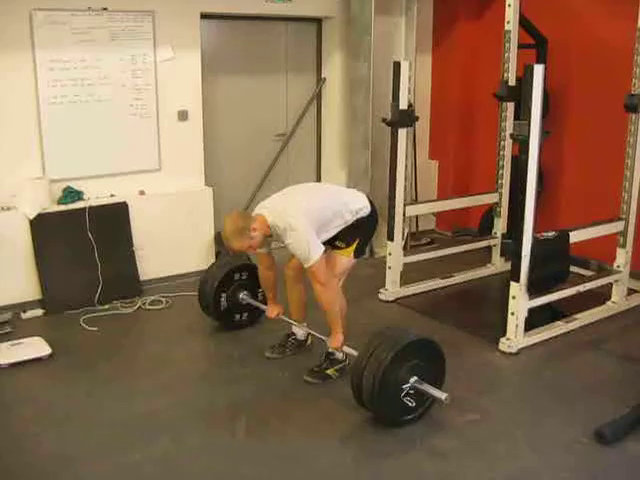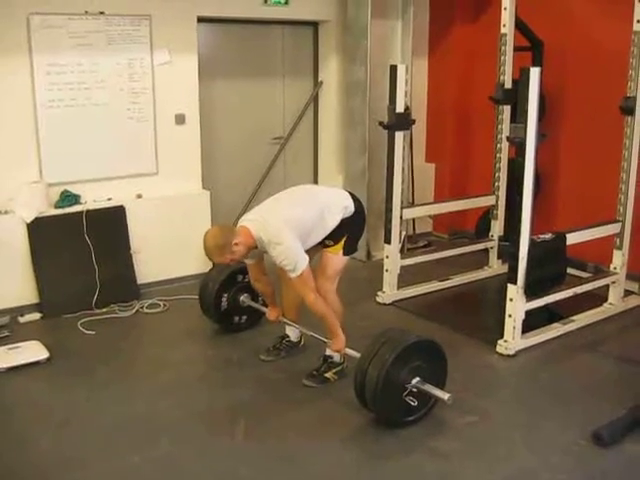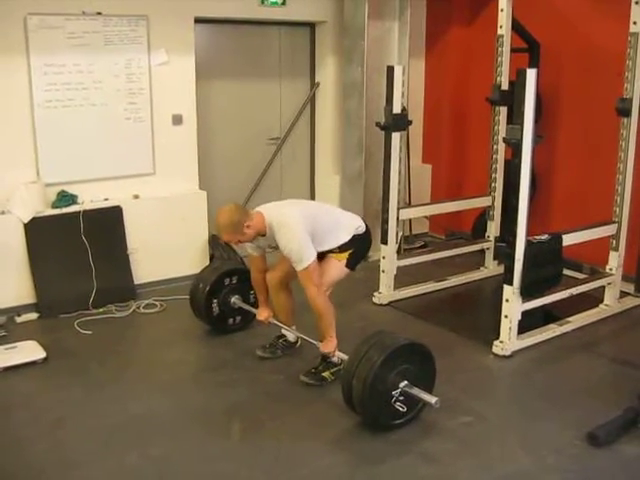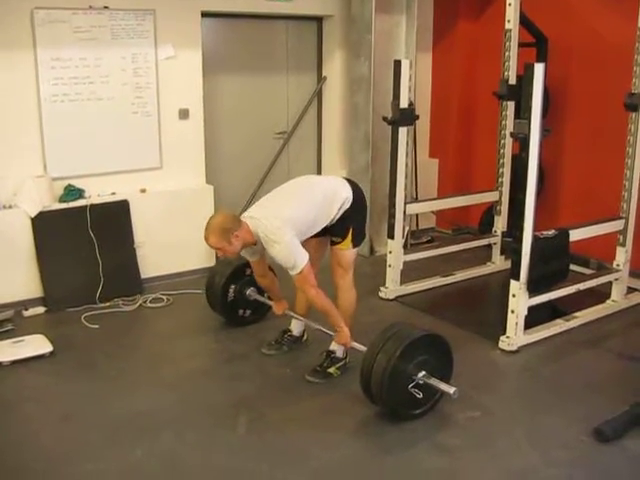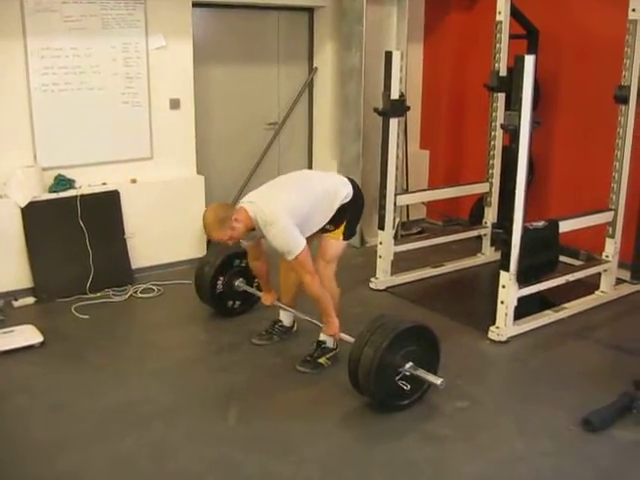
dt=1s
person 1, frame 1
left shoulder: (294, 230)
right shoulder: (257, 220)
left elbow: (321, 284)
right elbow: (266, 267)
left wrist: (337, 333)
right wrist: (272, 302)
left hip: (359, 215)
right hip: (334, 212)
left knee: (330, 281)
right knee: (292, 269)
left ankle: (337, 356)
right ankle: (299, 336)
person 1, frame 2
left shoulder: (279, 242)
right shoulder: (243, 233)
left elbow: (310, 294)
right elbow: (258, 277)
left wrist: (337, 335)
right wrist: (273, 306)
left hip: (346, 212)
right hip: (319, 209)
left knee: (324, 284)
right knee: (287, 274)
left ankle: (335, 360)
right ankle: (292, 337)
person 1, frame 3
left shoulder: (289, 231)
right shoulder: (252, 226)
left elbow: (313, 288)
right elbow: (258, 271)
left wrist: (330, 338)
right wrist: (263, 305)
left hip: (353, 235)
right hip: (322, 235)
left knee: (318, 289)
right knee: (274, 279)
left ankle: (331, 359)
right ankle: (289, 338)
person 1, frame 4
left shoulder: (277, 240)
right shoulder: (244, 230)
left elbow: (310, 288)
right elbow: (262, 274)
left wrist: (341, 328)
right wrist: (278, 301)
left hip: (346, 201)
right hip: (322, 194)
left knee: (341, 276)
right knee: (305, 270)
left ankle: (338, 354)
right ankle: (296, 332)
person 1, frame 5
left shoulder: (275, 224)
right shoulder: (243, 215)
left elbow: (309, 275)
right elbow: (256, 259)
left wrist: (331, 319)
right wrist: (267, 291)
left hip: (343, 197)
right hip: (318, 194)
left knee: (323, 267)
right knee: (288, 259)
left ankle: (328, 344)
right ankle: (286, 322)
